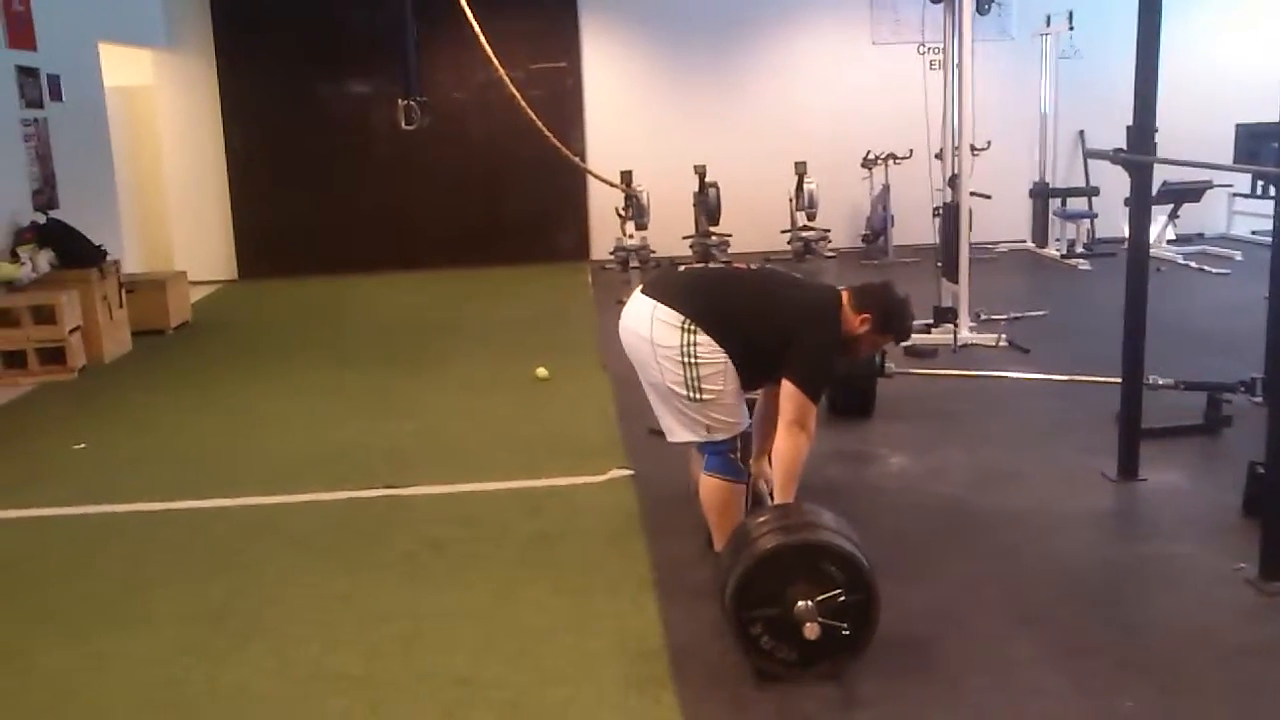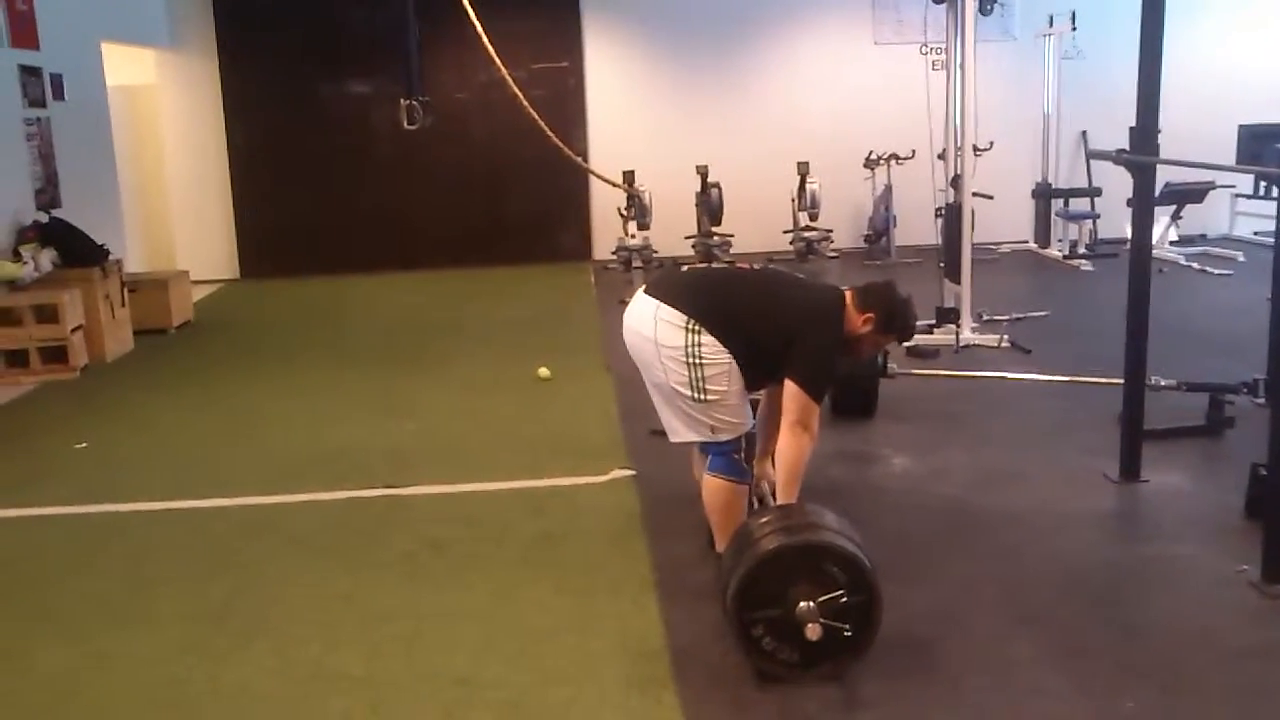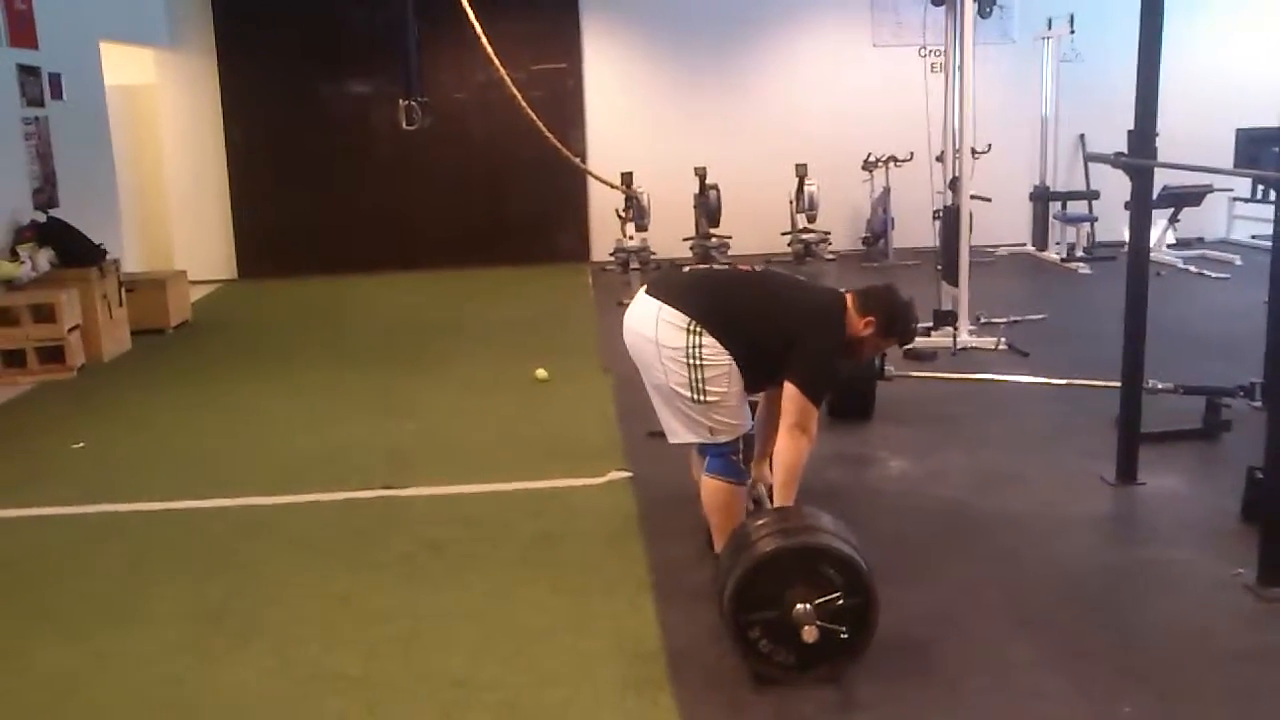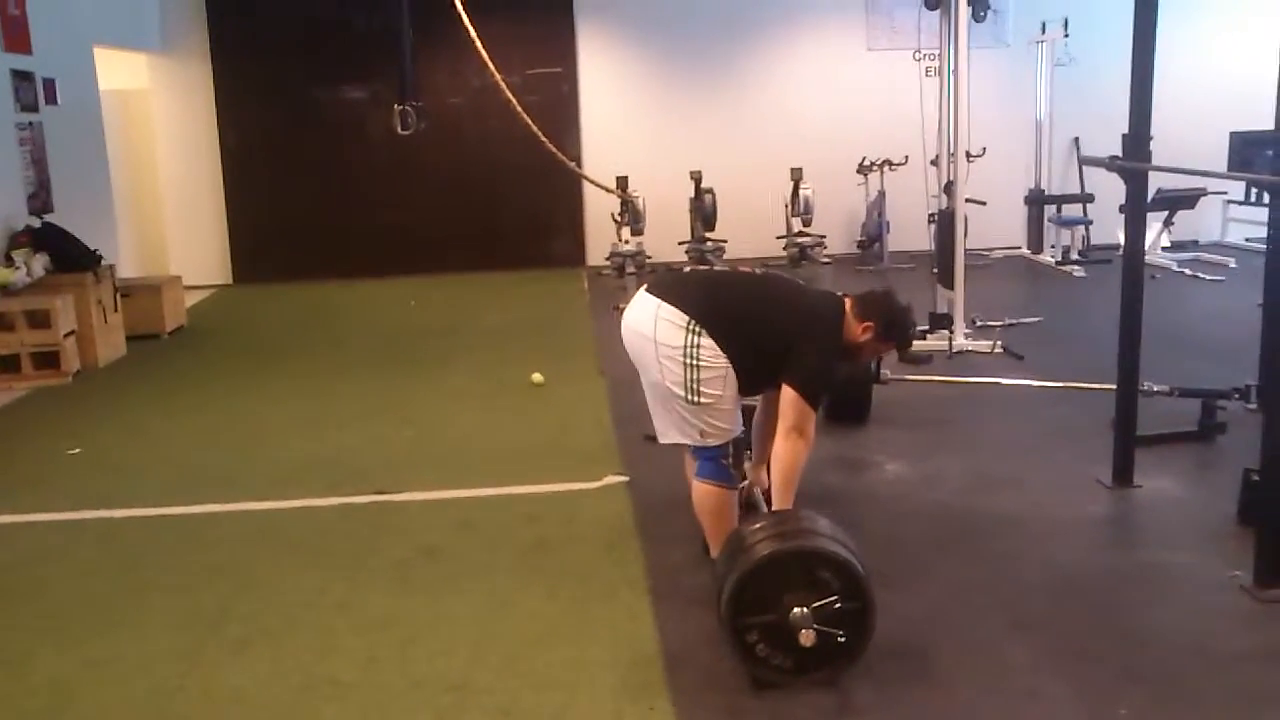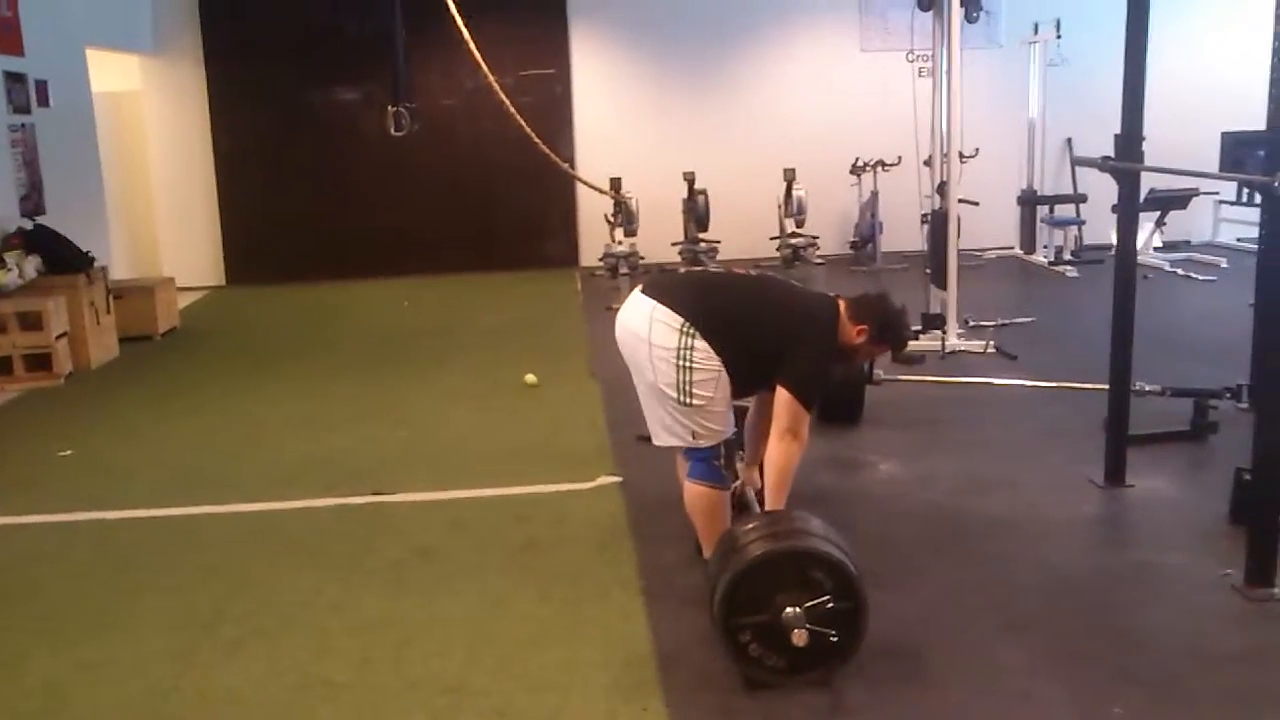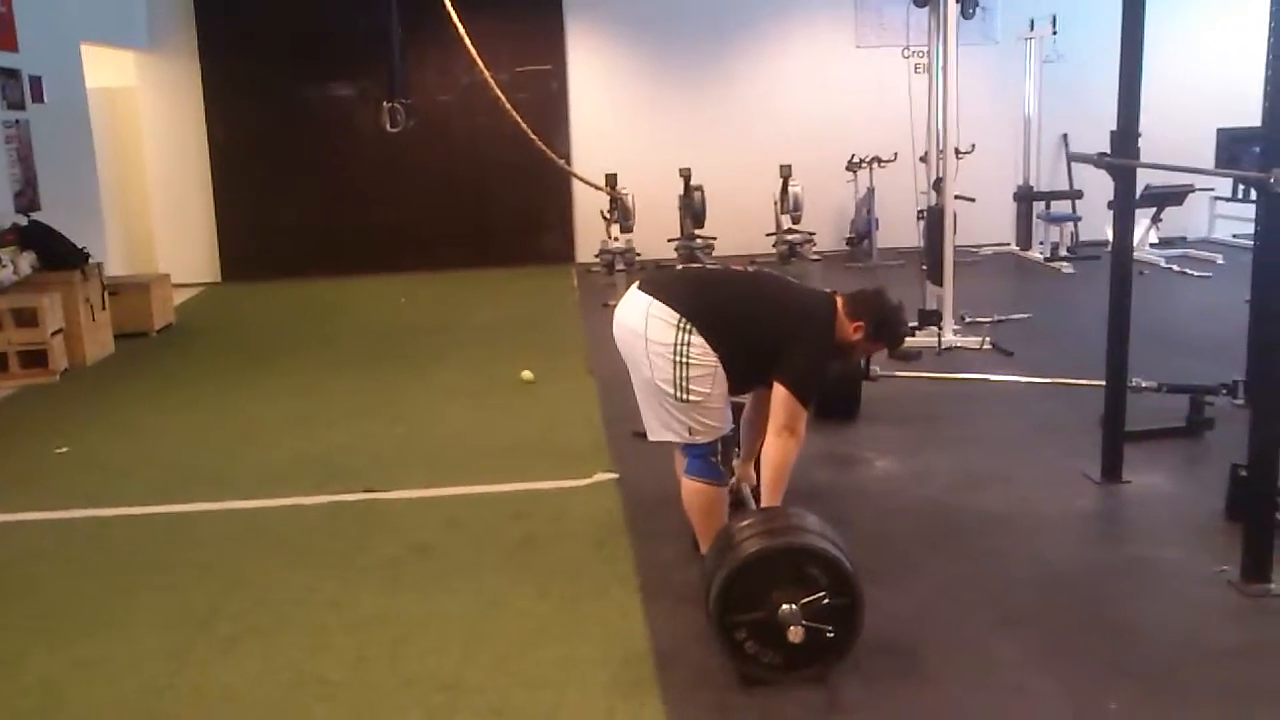
dt=0.1s
person 1, frame 1
left shoulder: (811, 307)
right shoulder: (820, 330)
left elbow: (773, 390)
right elbow: (795, 427)
left wrist: (759, 459)
right hip: (673, 324)
left knee: (707, 430)
right knee: (723, 444)
left ankle: (720, 529)
person 1, frame 2
left shoulder: (814, 308)
right shoulder: (822, 329)
left elbow: (776, 390)
right elbow: (798, 427)
left wrist: (762, 460)
right hip: (676, 324)
left knee: (710, 431)
right knee: (728, 444)
left ankle: (722, 531)
person 1, frame 3
left shoulder: (815, 311)
right shoulder: (823, 333)
left elbow: (776, 393)
right elbow: (797, 429)
left wrist: (760, 462)
right hip: (677, 323)
left knee: (709, 432)
right knee: (725, 445)
left ankle: (720, 530)
person 1, frame 4
left shoulder: (813, 315)
right shoulder: (821, 336)
left elbow: (774, 395)
right elbow: (794, 432)
left wrist: (757, 466)
right hip: (677, 323)
left knee: (703, 436)
right knee: (716, 449)
left ankle: (717, 535)
person 1, frame 5
left shoulder: (806, 317)
right shoulder: (817, 338)
left elbow: (767, 399)
right elbow: (788, 434)
left wrist: (750, 468)
right hip: (671, 326)
left knee: (695, 438)
right knee: (708, 450)
left ankle: (709, 535)
person 1, frame 6
left shoulder: (802, 314)
right shoulder: (813, 334)
left elbow: (764, 394)
right elbow: (784, 431)
left wrist: (745, 464)
right hip: (668, 322)
left knee: (692, 434)
right knee: (705, 446)
left ankle: (705, 530)
